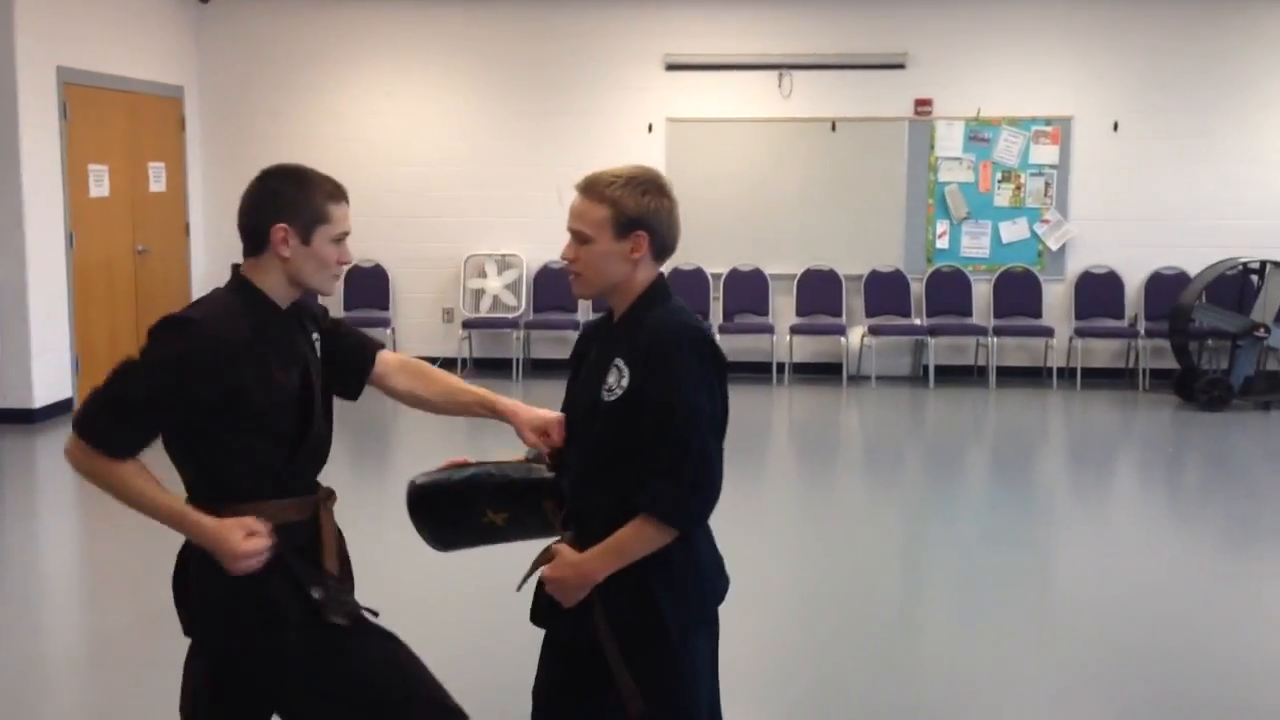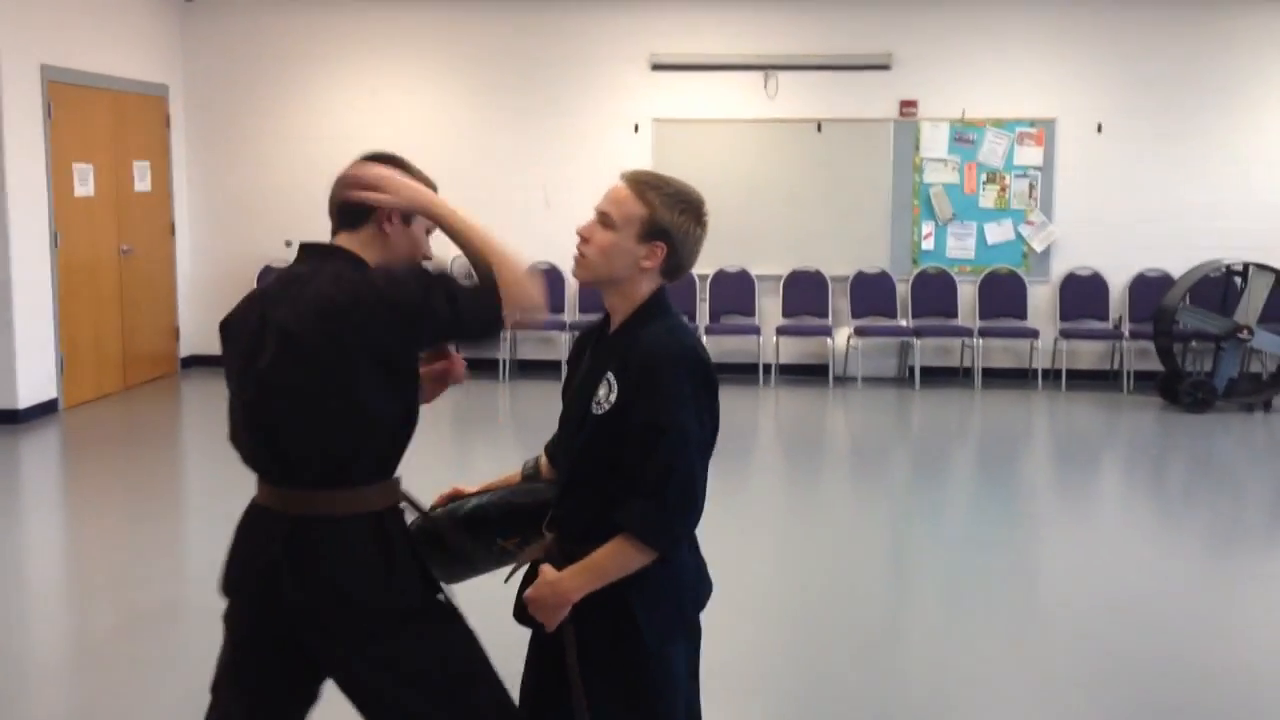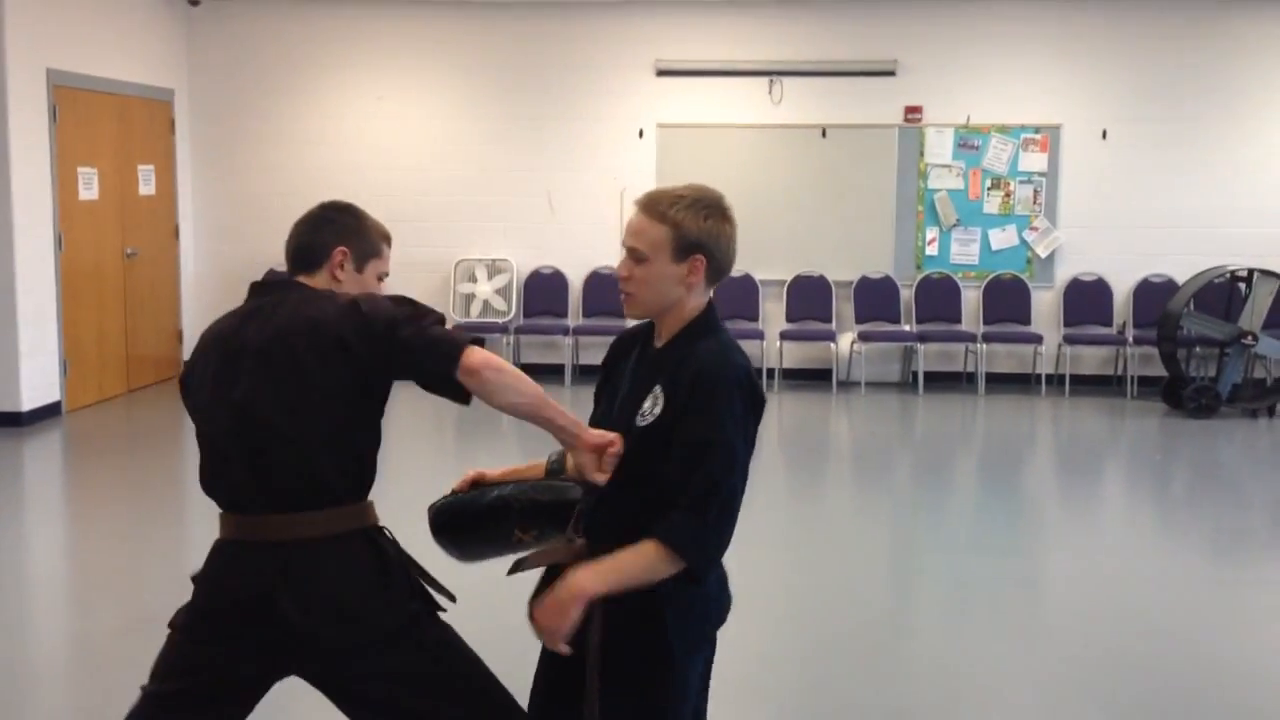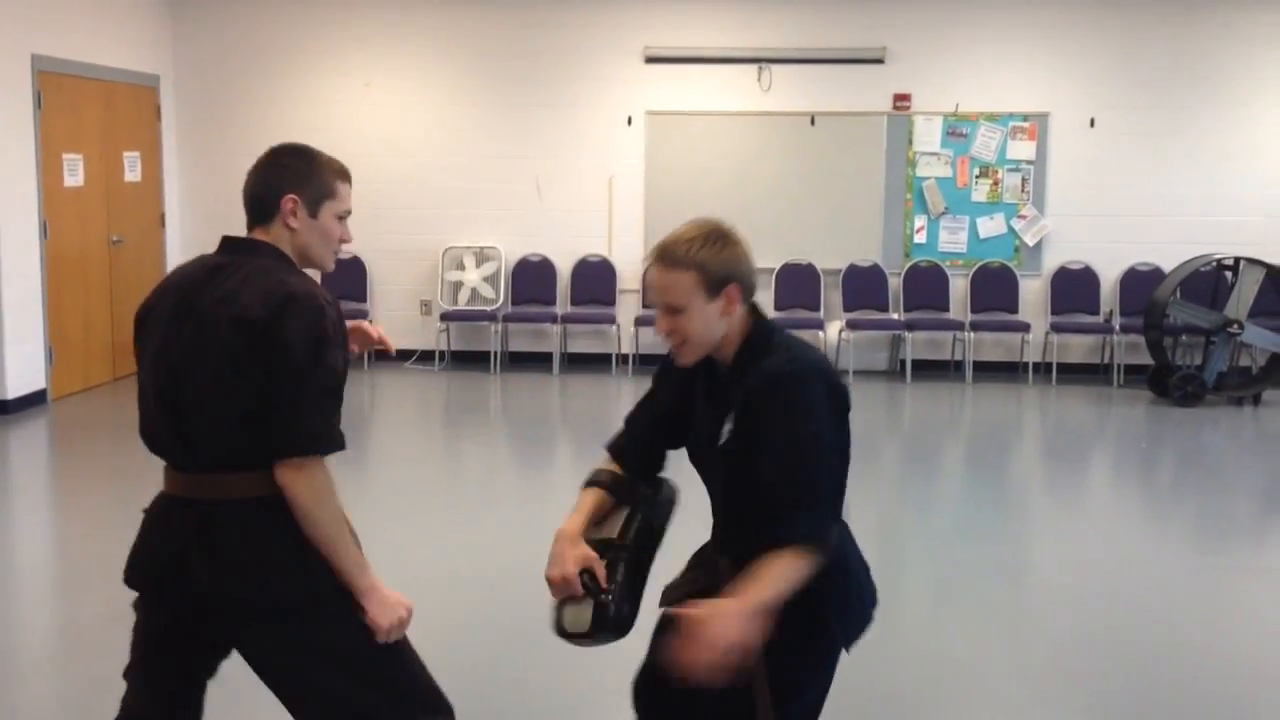
dt=0.7s
person 1, frame 1
left shoulder: (296, 319)
right shoulder: (200, 338)
left elbow: (393, 371)
right elbow: (90, 448)
left wrist: (505, 407)
right wrist: (207, 532)
left hip: (280, 571)
right hip: (254, 579)
person 1, frame 2
left shoulder: (258, 306)
right shoulder: (384, 296)
right elbow: (519, 293)
left wrist: (412, 386)
right wrist: (433, 206)
left hip: (267, 549)
right hip: (354, 562)
person 1, frame 3
left shoulder: (217, 342)
right shoulder: (353, 322)
right elbow: (480, 368)
right wrist: (576, 435)
left hip: (240, 577)
right hip: (344, 583)
person 1, frame 4
left shoulder: (175, 290)
right shoulder: (300, 304)
right elbow: (300, 468)
right wrist: (366, 584)
left hip: (179, 537)
right hip: (265, 546)
person 2, frame 1
left shoulder: (676, 342)
right shoulder: (601, 336)
left elbow: (685, 493)
left wrist: (593, 566)
left hip: (656, 588)
right hip: (596, 580)
person 2, frame 2
left shoulder: (669, 357)
right shoulder: (598, 341)
left elbow: (666, 515)
left wrist: (572, 584)
right wrist: (491, 489)
left hip: (639, 598)
right hip: (574, 585)
person 2, frame 3
left shoulder: (718, 376)
right shoulder: (632, 349)
left elbow: (698, 532)
left wrist: (585, 582)
right wrist: (511, 476)
left hip: (658, 604)
right hip: (595, 587)
person 2, frame 4
left shoulder: (791, 381)
right shoulder: (689, 367)
left elbow: (808, 526)
right elbow: (634, 451)
left wrist: (744, 607)
right wrist: (573, 529)
left hip: (797, 587)
right hip: (728, 568)
